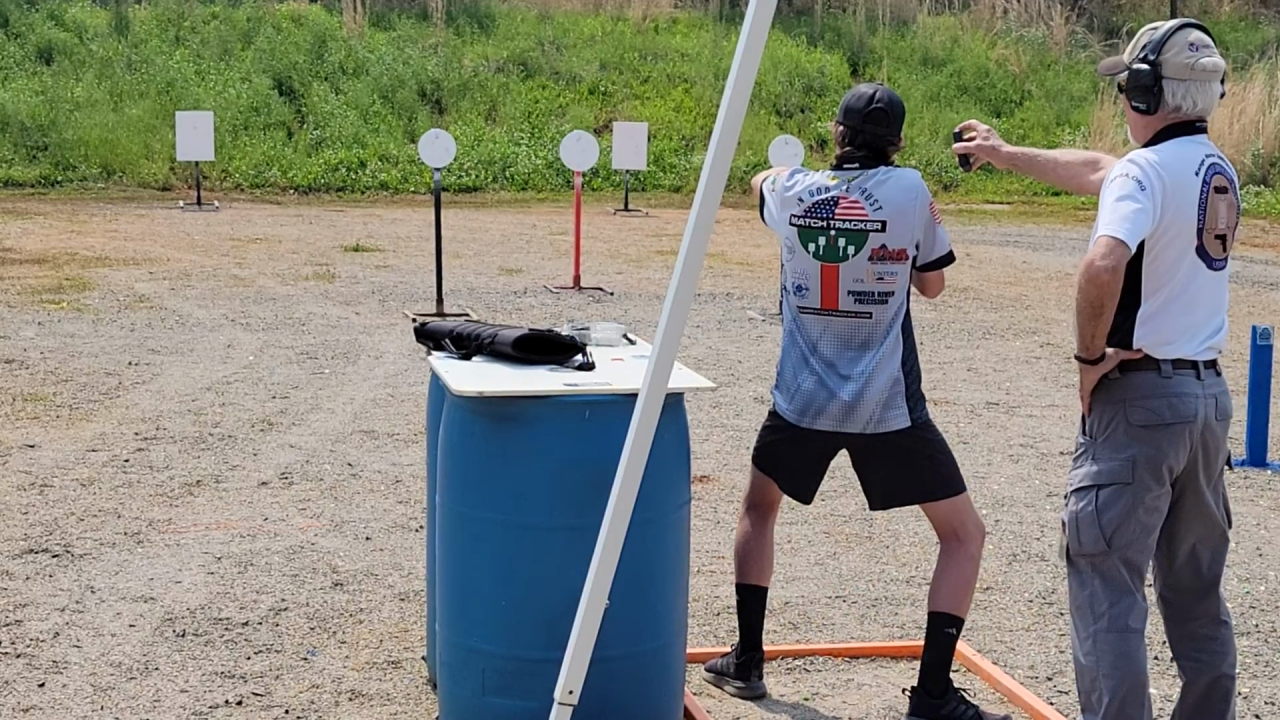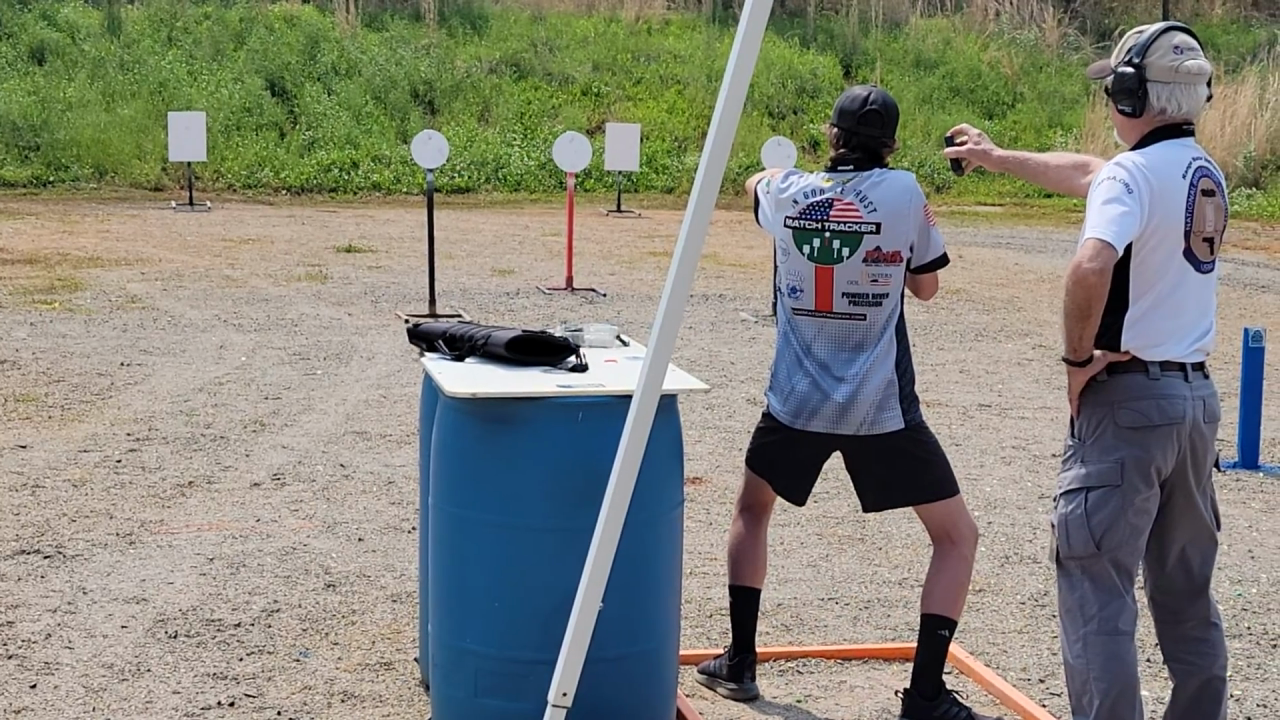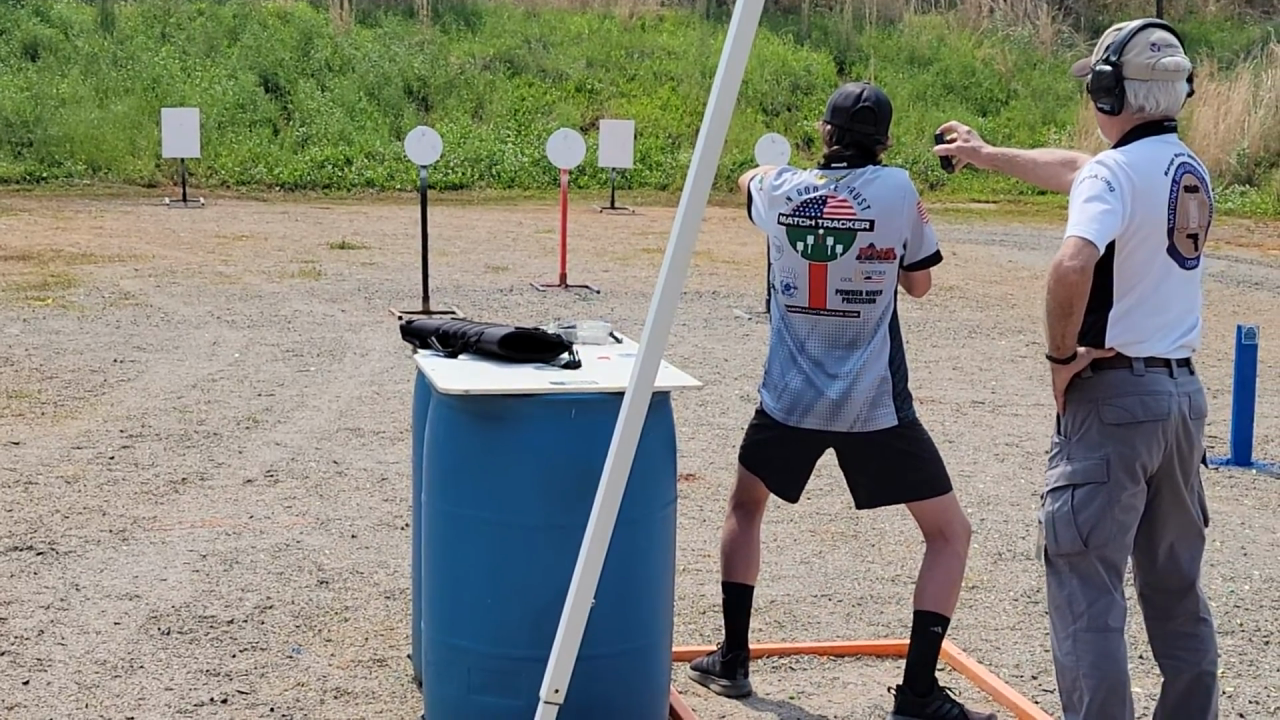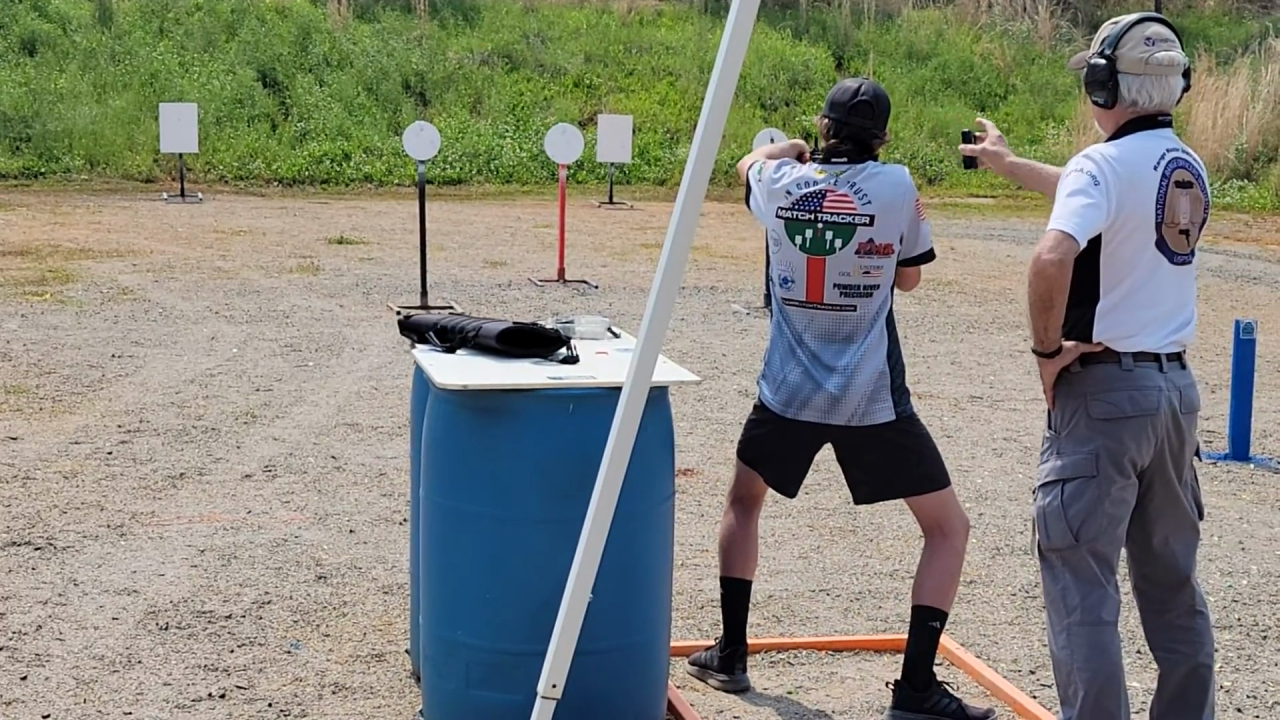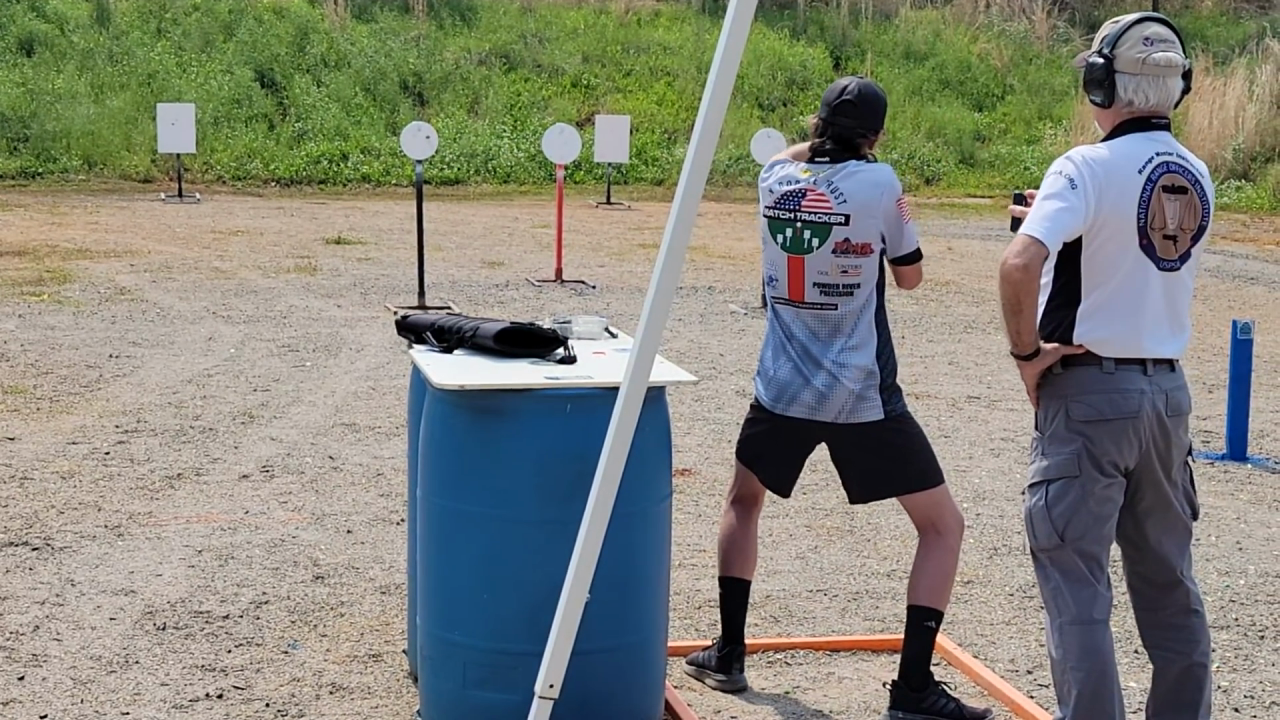
dt=0.7s
person 1, frame 1
left shoulder: (1144, 171)
right shoulder: (1218, 169)
left elbow: (1104, 265)
right elbow: (1094, 168)
left wrist: (1089, 354)
right wrist: (1008, 153)
left hip: (1140, 397)
right hip: (1208, 394)
left knee: (1107, 584)
right knee: (1195, 587)
person 1, frame 2
left shoulder: (1131, 172)
right shoulder: (1206, 172)
left elbow: (1091, 266)
right elbow: (1085, 171)
left wrist: (1078, 357)
right wrist: (998, 157)
left hip: (1129, 399)
right hip: (1196, 396)
left knee: (1096, 587)
right knee: (1186, 588)
person 1, frame 3
left shoulder: (1114, 171)
right shoulder: (1191, 170)
left elbow: (1072, 265)
left wrist: (1061, 355)
right wrist: (987, 154)
left hip: (1113, 396)
right hip: (1182, 392)
left knee: (1086, 587)
right knee: (1175, 584)
person 1, frame 4
left shoulder: (1102, 163)
right shoulder: (1190, 168)
left elbow: (1052, 259)
left wrist: (1048, 348)
right wrist: (1015, 166)
left hip: (1103, 389)
right hip: (1173, 385)
left knee: (1081, 583)
right knee: (1171, 577)
person 1, frame 5
left shoulder: (1088, 166)
right shoulder: (1197, 175)
left elbow: (1019, 264)
left wrist: (1026, 351)
left hip: (1089, 392)
right hip: (1166, 389)
left knee: (1077, 585)
right knee: (1168, 577)
person 2, frame 1
left shoulder: (792, 191)
right shoulder: (910, 191)
left elbow: (760, 178)
right elbow: (932, 285)
left hip: (803, 400)
right hip: (887, 408)
left knee: (757, 509)
right knee: (964, 534)
left ankle: (747, 660)
person 2, frame 2
left shoulder: (788, 192)
right shoulder: (903, 193)
left elbow: (754, 180)
right elbow: (926, 287)
left hip: (796, 402)
right hip: (881, 410)
left knee: (751, 510)
right knee: (957, 536)
left ankle: (739, 662)
person 2, frame 3
left shoulder: (781, 190)
right shoulder: (898, 190)
left elbow: (748, 177)
right elbow: (919, 283)
left hip: (790, 400)
right hip: (875, 407)
left knee: (744, 508)
right knee: (950, 533)
left ankle: (733, 659)
person 2, frame 4
left shoulder: (782, 183)
right shoulder: (896, 185)
left elbow: (748, 163)
right elbow: (910, 278)
left wrist: (792, 150)
left hip: (788, 394)
right hip: (872, 401)
left knee: (743, 502)
right knee: (949, 528)
left ankle: (730, 653)
person 2, frame 5
left shoulder: (775, 180)
right shoulder: (879, 184)
right elbow: (910, 276)
left wrist: (818, 143)
left hip: (782, 390)
right hip: (863, 398)
left knee: (742, 502)
right knee: (943, 525)
left ankle: (728, 653)
